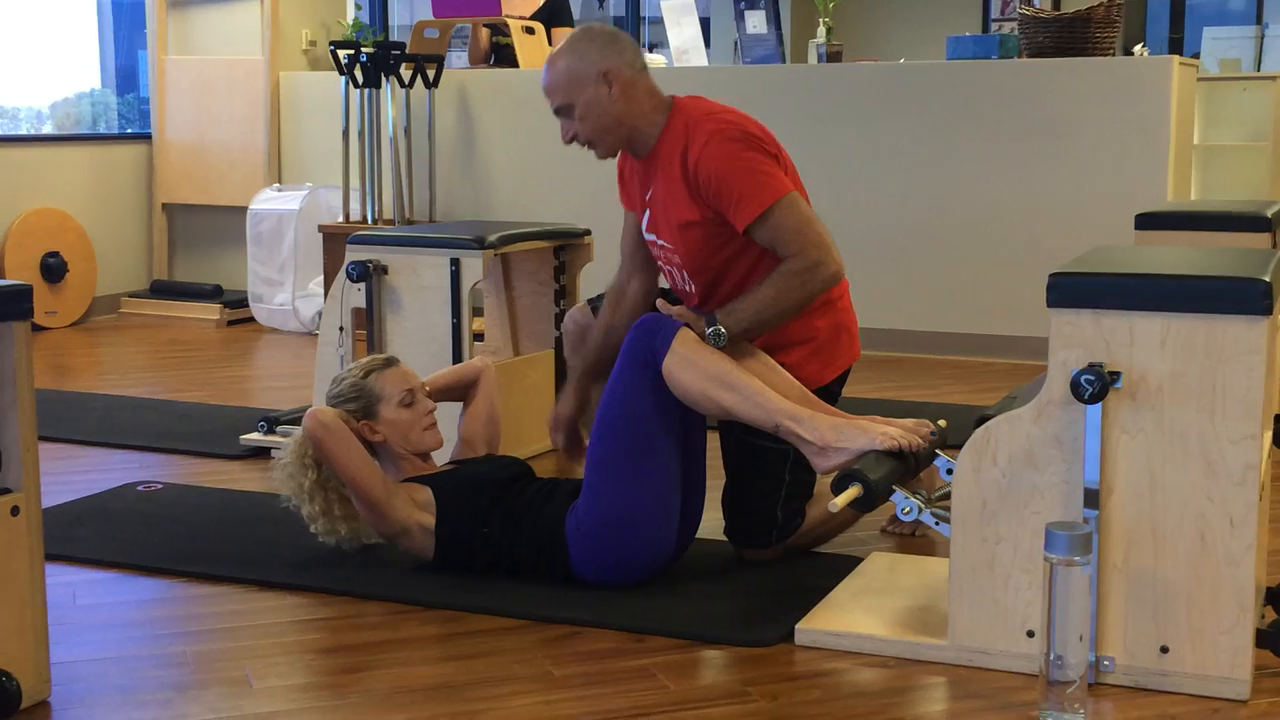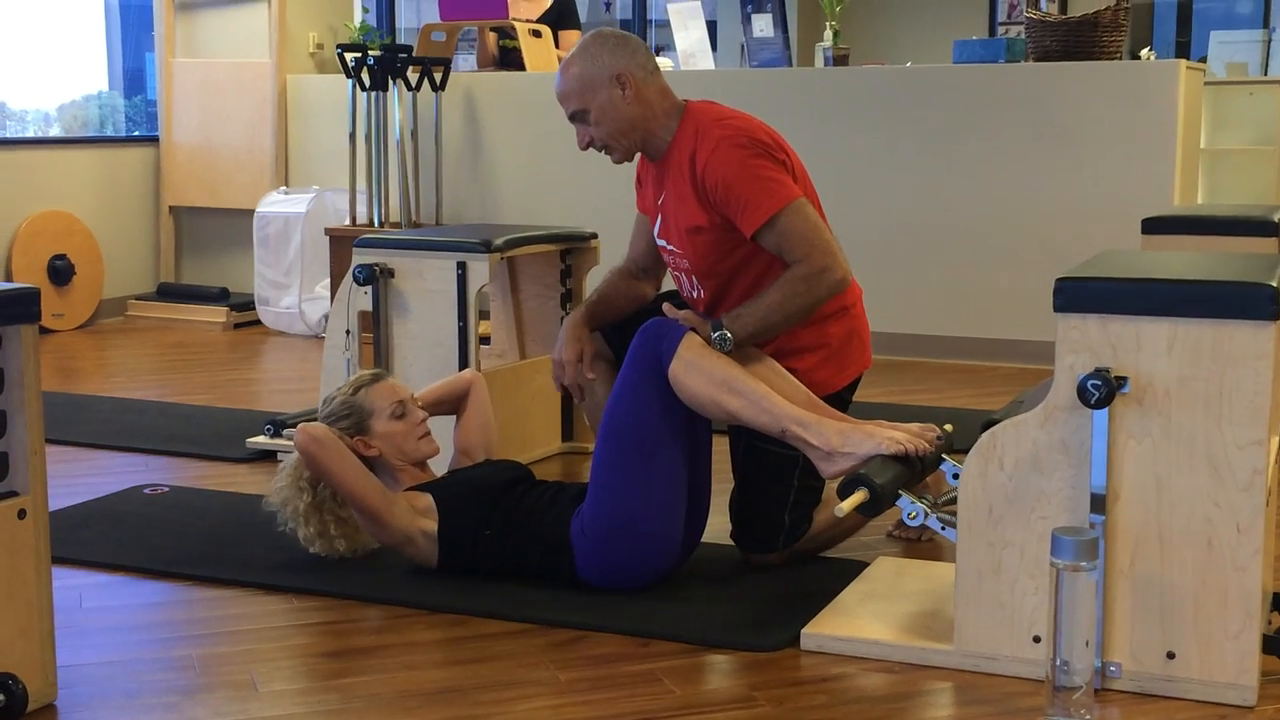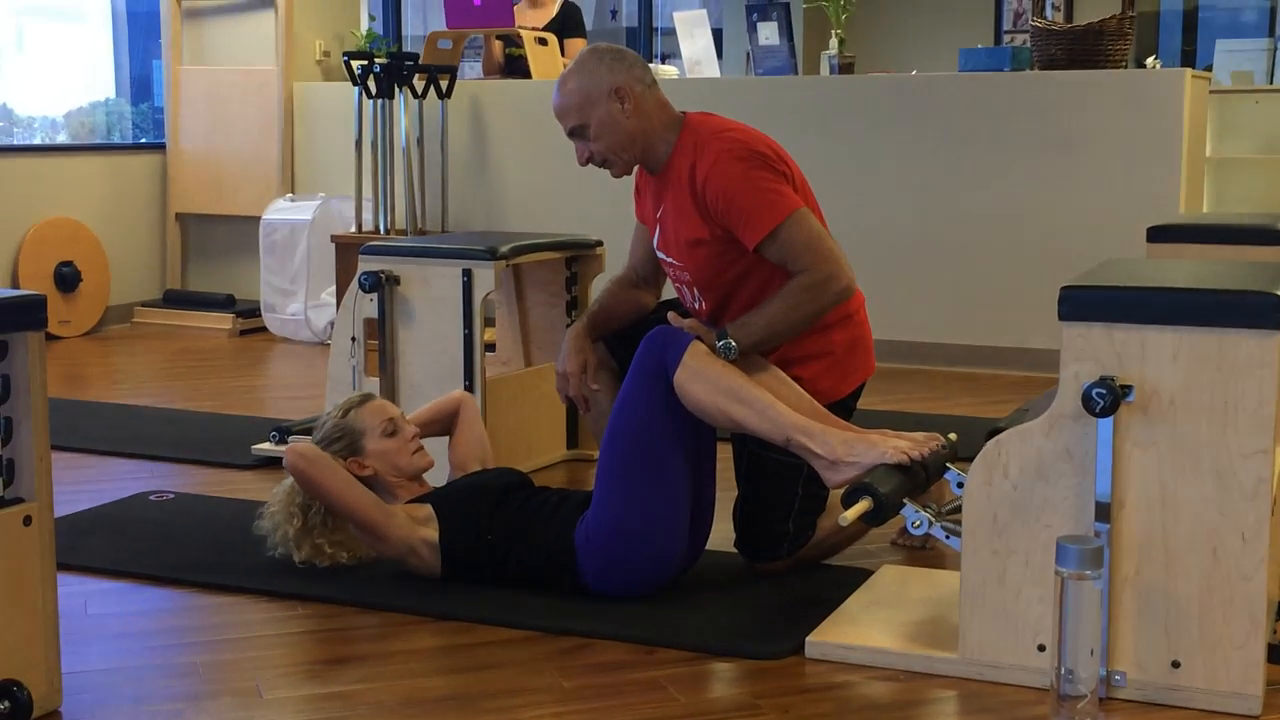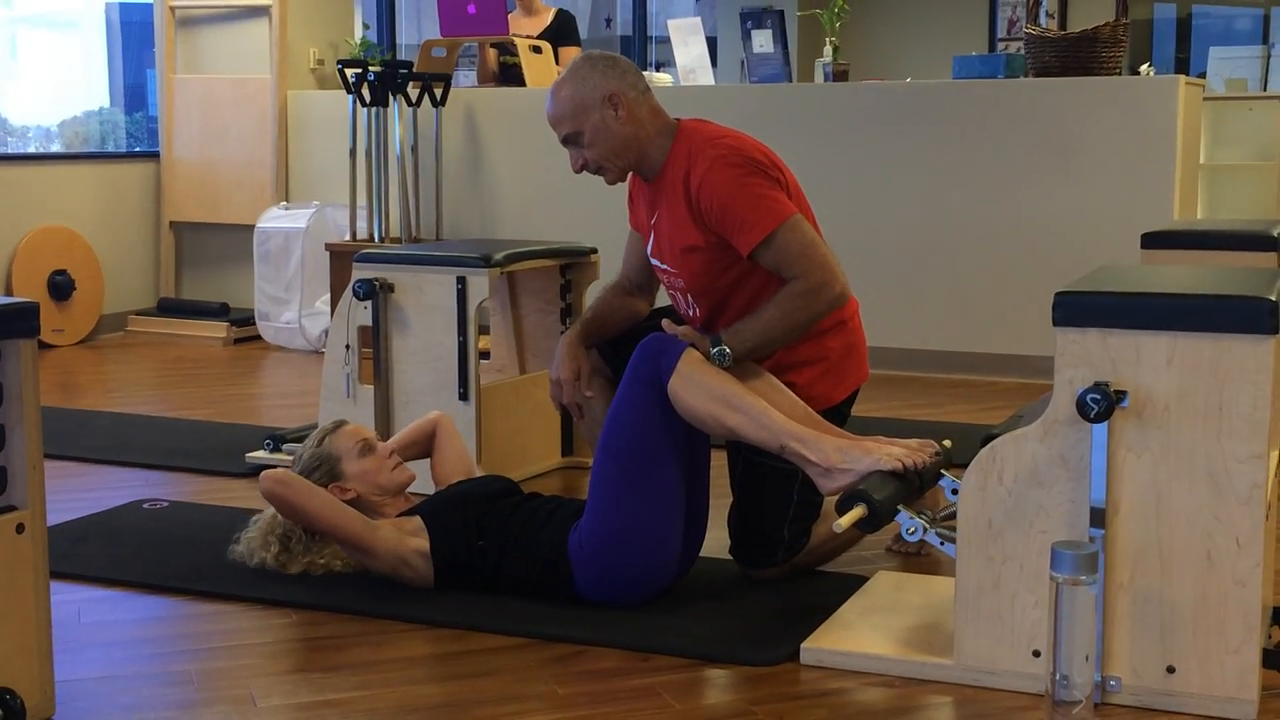
dt=0.7s
person 1, frame 1
left shoulder: (464, 463)
right shoulder: (399, 512)
left elbow: (481, 369)
right elbow: (317, 422)
left wrist: (413, 387)
right wrist: (384, 403)
left hip: (650, 527)
right hip: (604, 544)
left knee: (692, 332)
right knee: (651, 337)
left ankle: (857, 435)
right ankle: (821, 438)
person 1, frame 2
left shoulder: (461, 474)
right shoulder: (400, 520)
left elbow: (472, 380)
right elbow: (308, 436)
left wrist: (406, 400)
right wrist: (377, 416)
left hip: (650, 533)
right hip: (610, 548)
left knee: (694, 338)
right knee: (658, 340)
left ankle: (847, 438)
right ankle: (826, 442)
person 1, frame 3
left shoulder: (461, 491)
right shoulder: (401, 533)
left elbow: (461, 401)
right elbow: (298, 455)
left wrist: (398, 422)
right wrist: (358, 438)
left hip: (653, 541)
right hip: (614, 555)
left knee: (701, 346)
right knee: (664, 349)
left ankle: (849, 449)
right ankle: (828, 451)
person 1, frame 4
left shoulder: (448, 503)
right shoulder: (390, 547)
left elbow: (439, 420)
right elbow: (274, 481)
left wrist: (383, 450)
right wrist: (352, 466)
left hip: (646, 548)
right hip: (609, 564)
left knee: (693, 353)
right knee: (658, 356)
left ankle: (842, 453)
right ankle: (825, 457)
person 2, frame 1
left shoulder: (717, 144)
right shoulder: (636, 156)
left elbow: (819, 265)
right elbow: (633, 285)
left wrist: (712, 331)
right wrist: (579, 389)
left hip: (792, 348)
right hip: (723, 326)
left knee: (759, 544)
right knee: (583, 325)
person 2, frame 2
left shoulder: (724, 149)
right shoulder: (654, 156)
left elbow: (825, 272)
right elbow: (639, 274)
left wrist: (718, 335)
right wrist: (580, 320)
left hip: (799, 353)
right hip: (730, 333)
left knee: (765, 546)
right knee: (594, 339)
person 2, frame 3
left shoulder: (726, 160)
right shoulder: (652, 166)
left elbow: (830, 281)
right elbow: (640, 283)
left wrist: (723, 344)
right wrist: (581, 331)
left hip: (804, 361)
right hip: (731, 337)
left knee: (769, 554)
right knee: (597, 351)
person 2, frame 4
left shoulder: (719, 167)
right shoulder: (646, 173)
left elbow: (825, 287)
right elbow: (633, 289)
left wrist: (717, 349)
right wrist: (576, 337)
left hip: (798, 368)
right hip: (720, 343)
left knee: (763, 559)
right knee: (588, 359)
